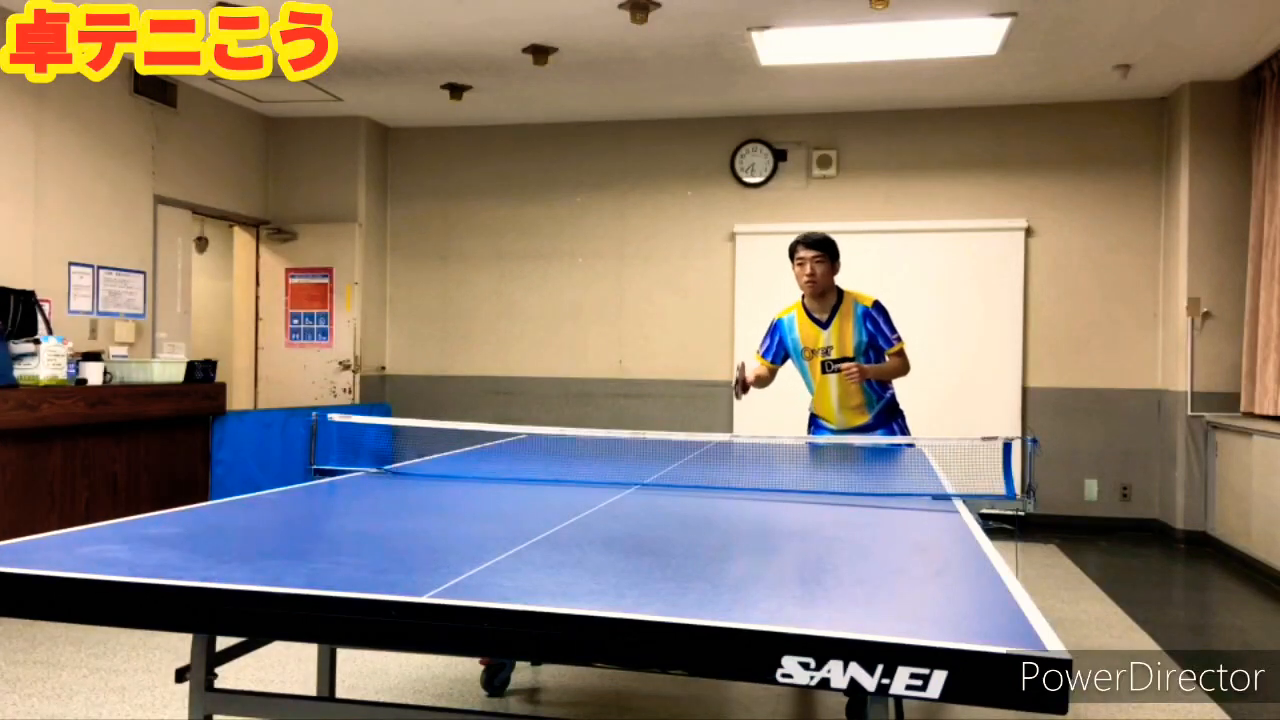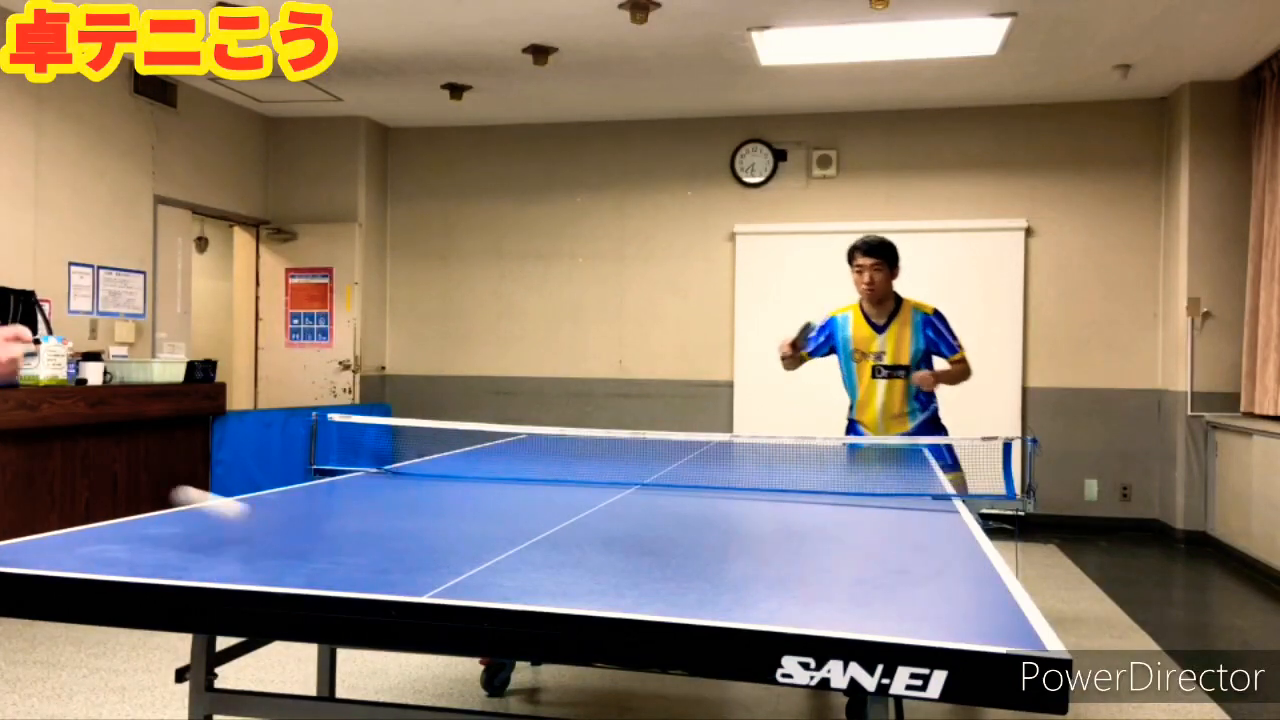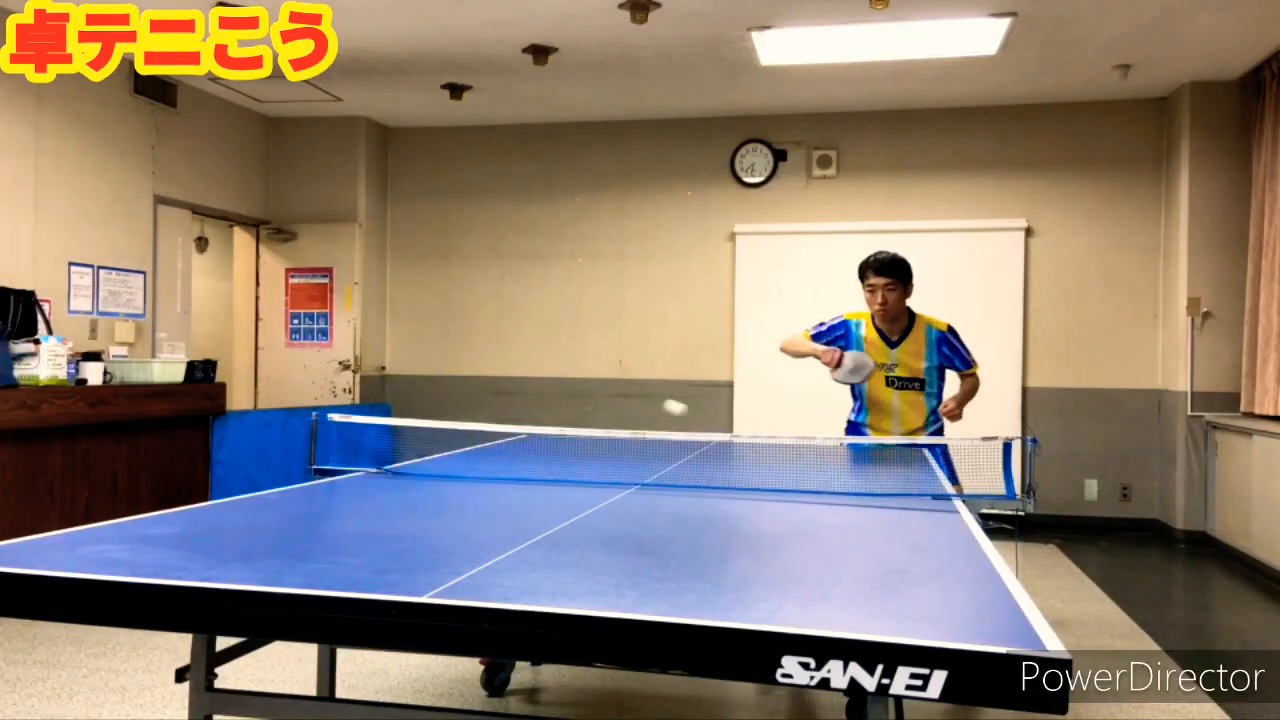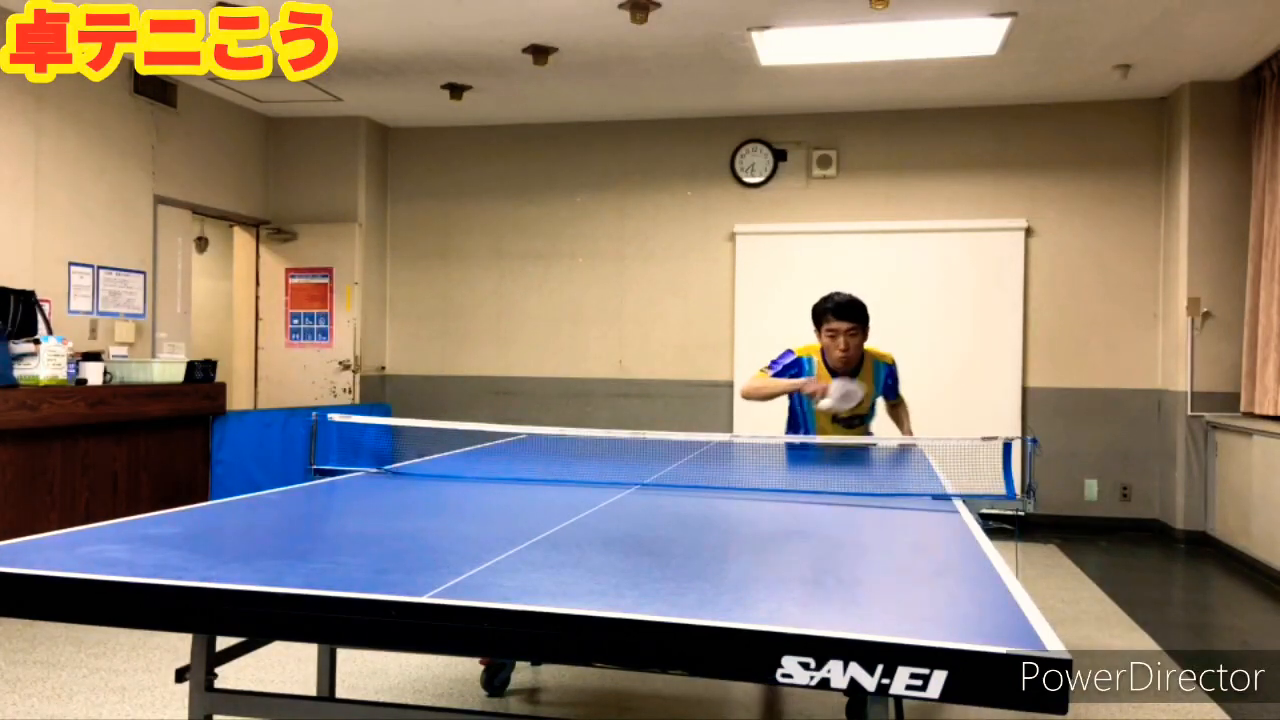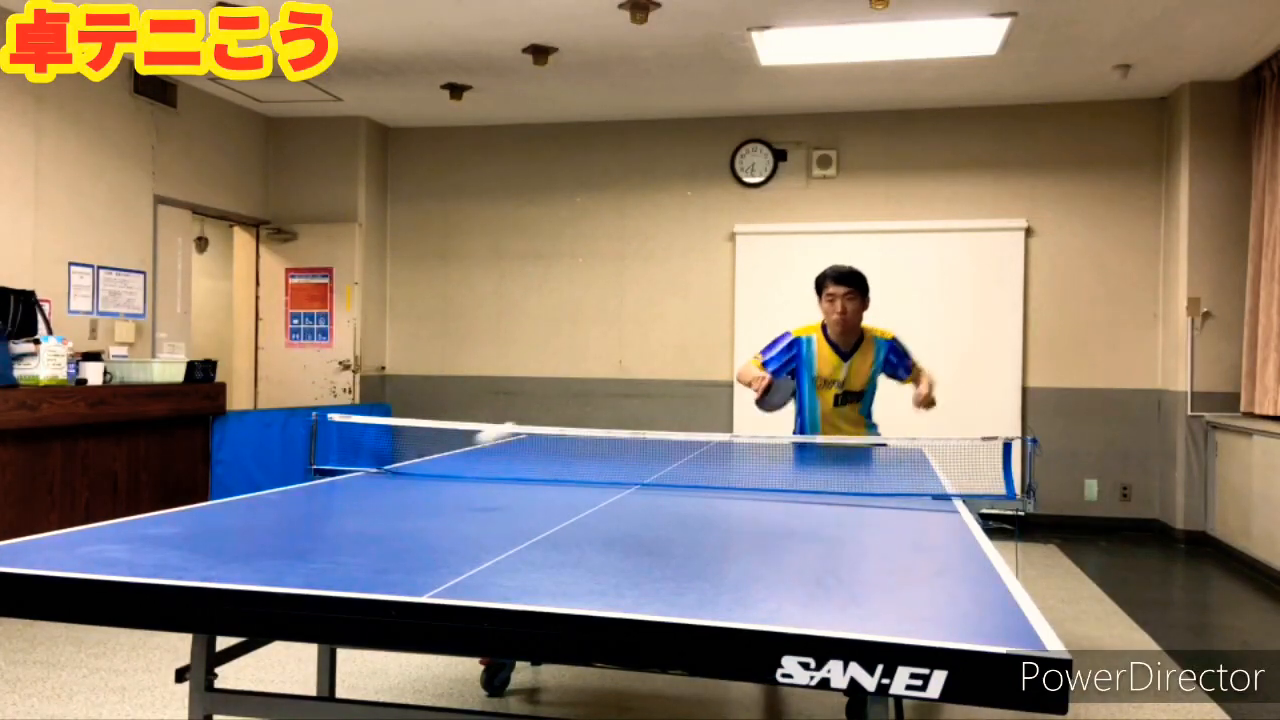
dt=0.3s
person 1, frame 1
left shoulder: (866, 310)
right shoulder: (785, 323)
left elbow: (902, 364)
right elbow: (767, 371)
left wrist: (867, 371)
right wrist: (751, 378)
left hip: (880, 427)
right hip: (826, 431)
person 1, frame 2
left shoulder: (925, 318)
right shoulder: (838, 323)
left elbow: (962, 368)
right elbow: (795, 360)
left wrist: (938, 377)
right wrist: (790, 353)
left hip: (921, 433)
right hip: (863, 438)
left knee: (954, 495)
person 1, frame 3
left shoulder: (937, 334)
right shoulder: (850, 328)
left elbow: (970, 376)
right elbow: (787, 344)
left wrist: (959, 399)
right wrist: (819, 350)
right hip: (865, 439)
person 1, frame 4
left shoulder: (883, 365)
right shoulder: (800, 362)
left elbow: (894, 402)
right elbow: (749, 389)
left wrist: (907, 434)
right wrist: (799, 384)
person 1, frame 5
left shoulder: (883, 344)
right shoulder: (800, 342)
left elbow: (919, 375)
right elbow: (745, 372)
left wrist: (924, 389)
right wrist: (756, 377)
